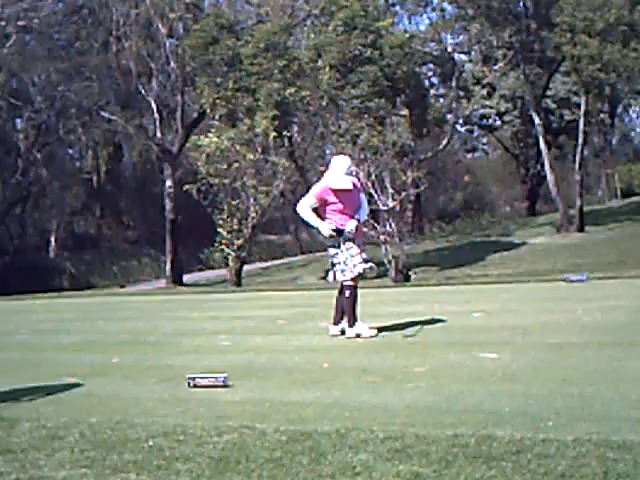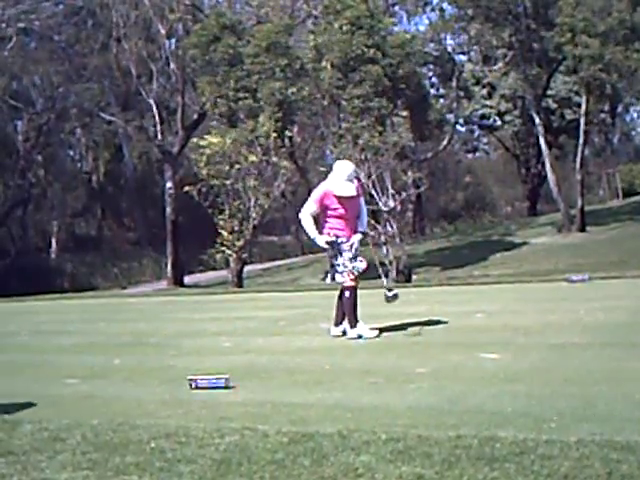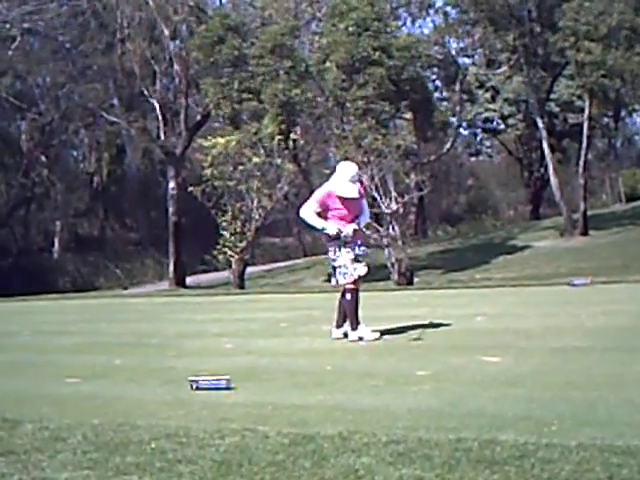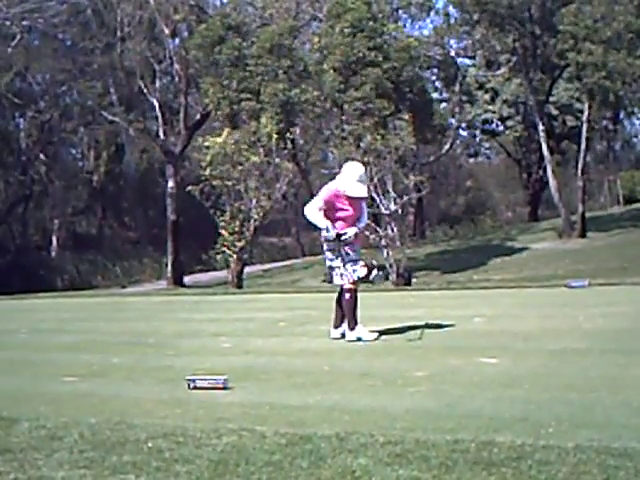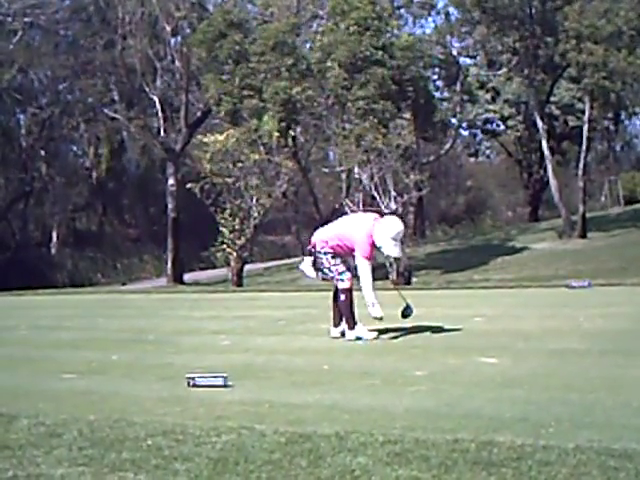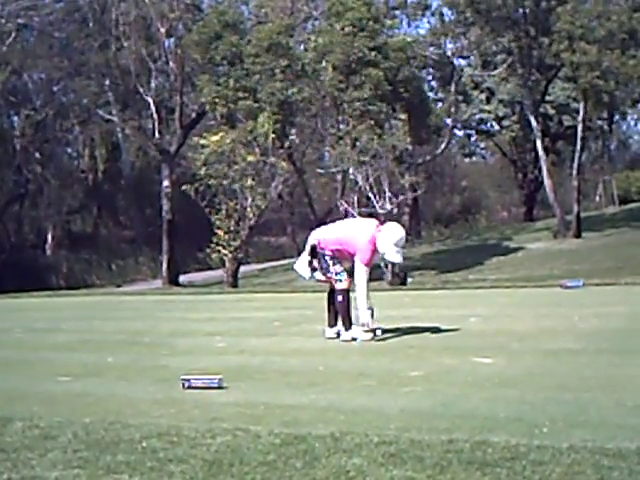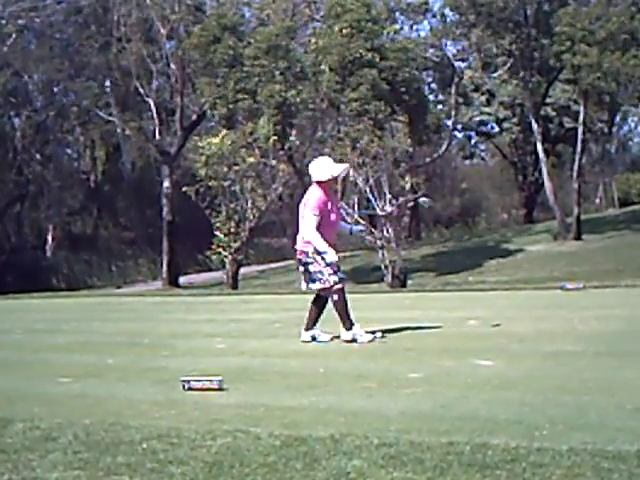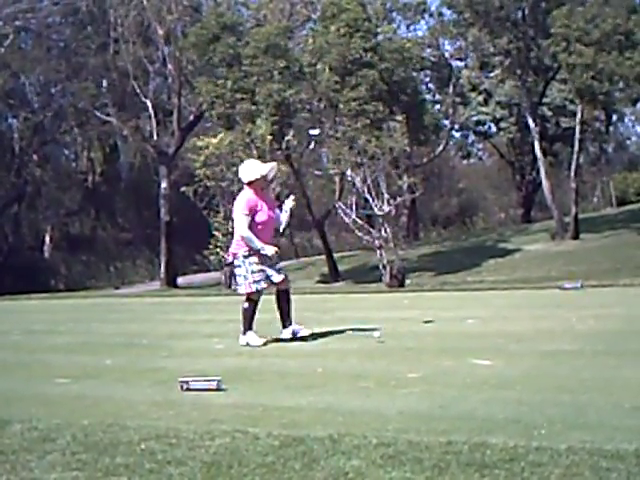
dt=0.7s
person 1, frame 1
left shoulder: (355, 182)
right shoulder: (323, 187)
left elbow: (364, 206)
right elbow: (302, 207)
left wrist: (356, 220)
right wrist: (321, 225)
left hip: (352, 237)
right hip: (338, 238)
left knee: (347, 281)
right knee: (350, 279)
left ankle: (337, 324)
right ankle: (353, 326)
person 1, frame 2
left shoulder: (355, 185)
right shoulder: (323, 191)
left elbow: (362, 210)
right elbow: (305, 214)
left wrist: (359, 233)
right wrist: (316, 237)
left hip: (352, 240)
right hip: (336, 241)
left knee: (349, 281)
right knee: (350, 280)
left ankle: (338, 325)
right ankle: (354, 326)
person 1, frame 3
left shoulder: (358, 188)
right shoulder: (326, 192)
left elbow: (365, 213)
right elbow: (305, 211)
left wrist: (355, 225)
right wrist: (326, 226)
left hip: (354, 241)
left knee: (350, 284)
right knee: (351, 283)
left ankle: (340, 327)
right ankle: (355, 329)
person 1, frame 4
left shoulder: (358, 191)
right shoulder: (331, 191)
left elbow: (363, 214)
right elbow: (310, 209)
left wrist: (356, 228)
right wrist: (327, 226)
left hip: (350, 243)
right hip: (336, 244)
left knee: (348, 285)
right knee: (350, 284)
left ankle: (337, 328)
right ankle: (353, 329)
person 1, frame 5
left shoulder: (377, 220)
right shoulder: (365, 238)
right elbow: (364, 275)
right wrist: (373, 303)
left hip: (332, 245)
right hip: (324, 246)
left knee: (341, 283)
right knee: (345, 283)
left ankle: (336, 327)
right ankle: (352, 329)
person 1, frame 6
left shoulder: (377, 227)
right shoulder: (367, 245)
right elbow: (360, 280)
right wrist: (363, 311)
left hip: (323, 241)
right hip: (320, 247)
left knee: (336, 285)
right knee: (342, 283)
left ankle: (332, 328)
right ankle: (348, 330)
person 1, frame 7
left shoulder: (330, 195)
right shoulder: (315, 197)
left elbow: (335, 223)
right elbow: (309, 229)
left wrist: (353, 228)
right wrist: (328, 250)
left hip: (322, 250)
right hip: (312, 251)
left knee: (325, 291)
right knee: (336, 285)
left ankle: (308, 331)
right ankle: (349, 330)
person 1, frame 8
left shoulder: (267, 197)
right shoulder: (245, 199)
left elbow: (279, 224)
right elbow: (241, 231)
left wrist: (286, 209)
right wrist: (262, 247)
left hip: (262, 254)
right hip: (246, 254)
left knee: (282, 284)
right knee: (253, 293)
left ankle: (288, 328)
right ankle: (247, 334)
